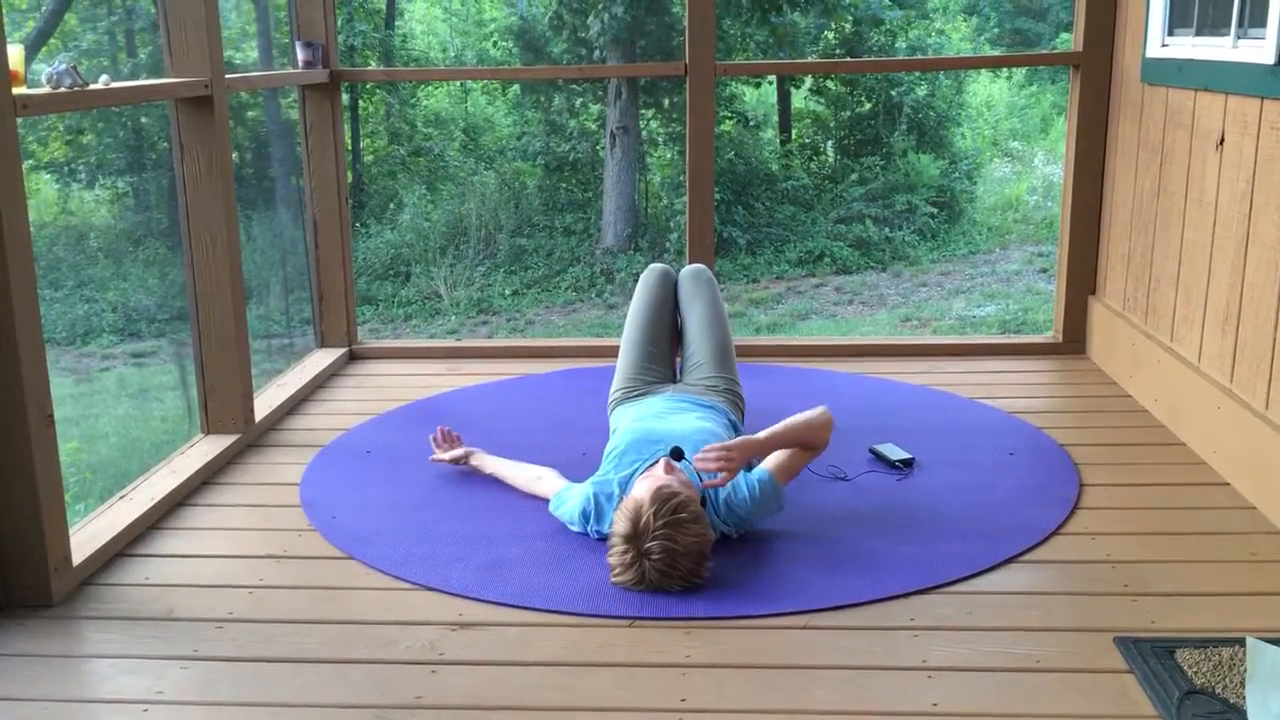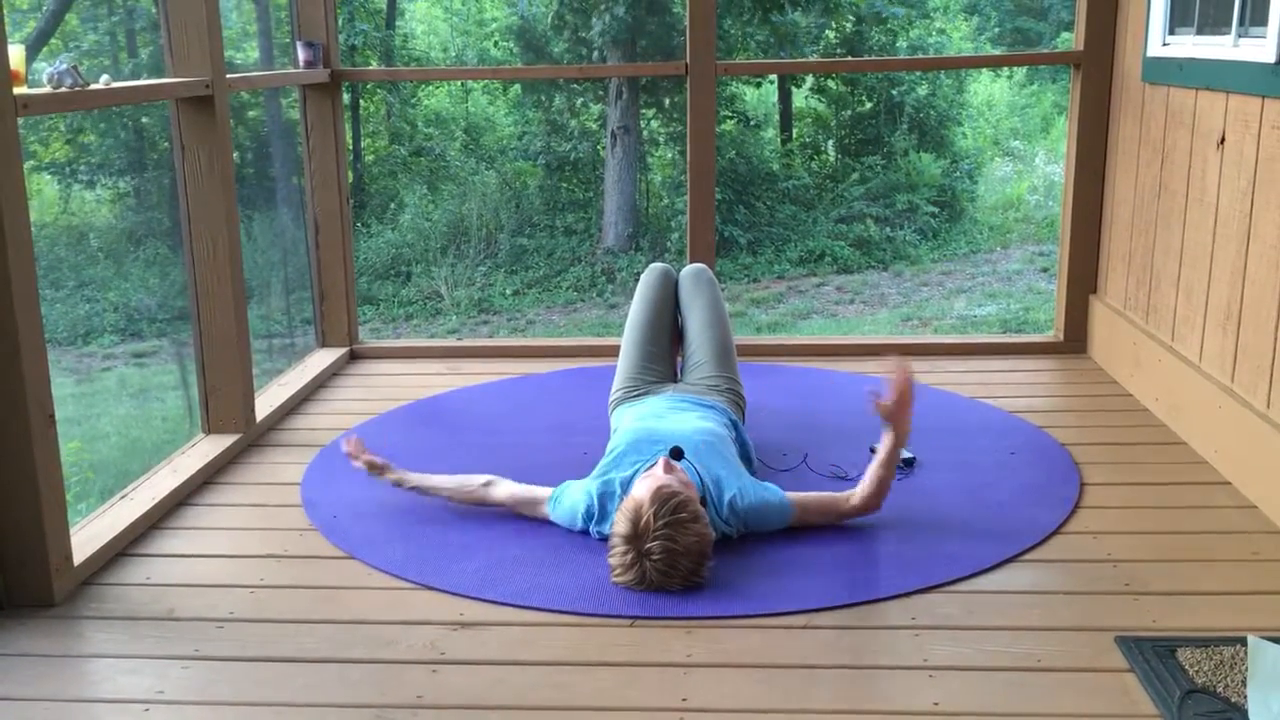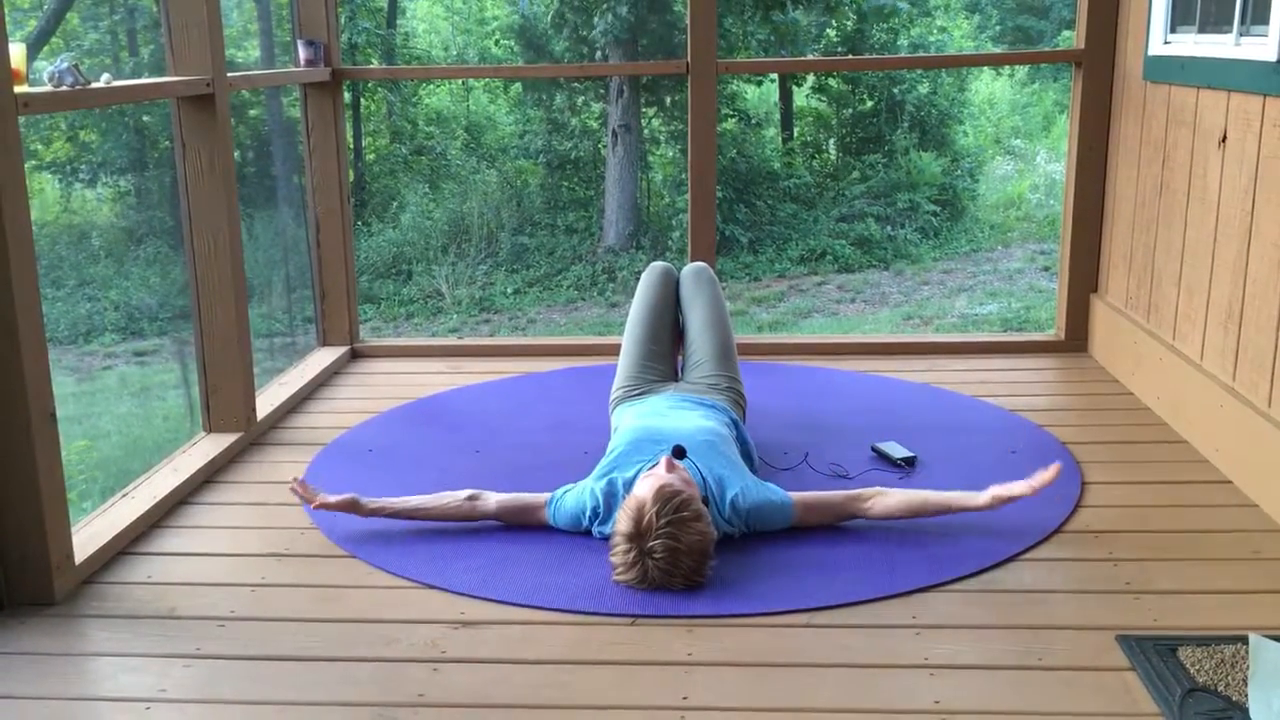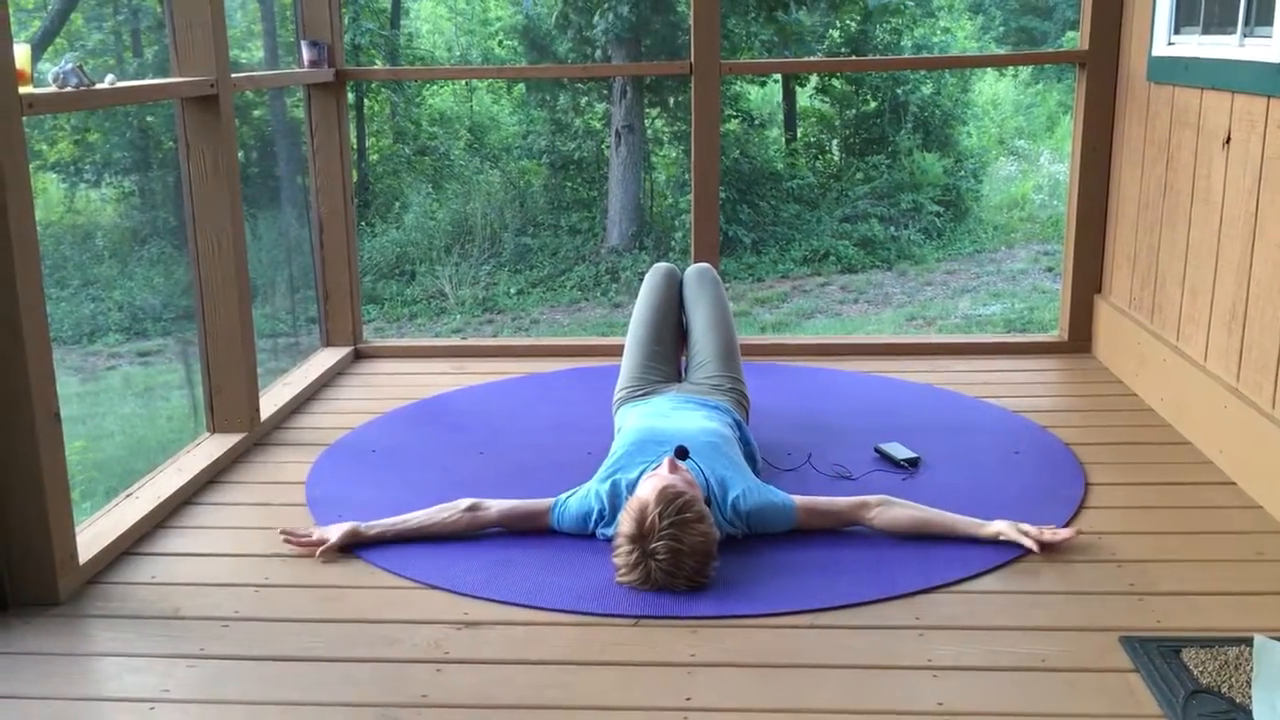
dt=0.4s
person 1, frame 1
left shoulder: (594, 509)
right shoulder: (734, 506)
left elbow: (543, 478)
right elbow: (821, 422)
left wrist: (472, 456)
right wrist: (749, 446)
left hip: (636, 405)
right hip: (712, 405)
left knee: (657, 275)
right knee: (695, 275)
person 1, frame 2
left shoulder: (594, 507)
right shoulder: (731, 505)
left elbow: (493, 490)
right elbow: (858, 501)
left wrist: (396, 474)
right wrist: (894, 434)
left hip: (636, 406)
right hip: (710, 407)
left knee: (658, 275)
right knee: (696, 275)
person 1, frame 3
left shoulder: (597, 504)
right shoulder: (736, 505)
left elbow: (480, 503)
right elbow: (864, 501)
left wrist: (364, 506)
right wrist: (982, 496)
left hip: (637, 402)
right hip: (712, 404)
left knee: (658, 274)
right knee: (697, 273)
left ankle: (673, 270)
person 1, frame 4
left shoulder: (600, 508)
right shoulder: (739, 505)
left elbow: (480, 511)
right elbow: (868, 509)
left wrist: (359, 529)
right wrist: (991, 526)
left hip: (643, 403)
right hip: (715, 405)
left knee: (663, 274)
right knee: (701, 274)
right ankle: (695, 276)
